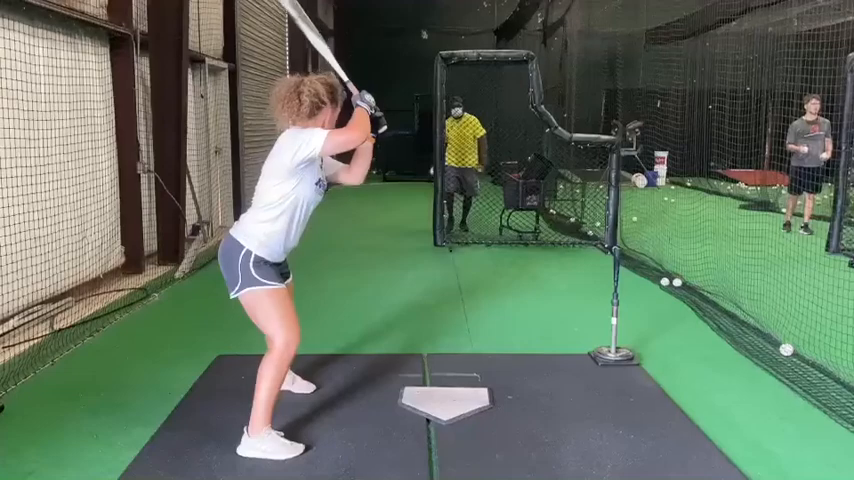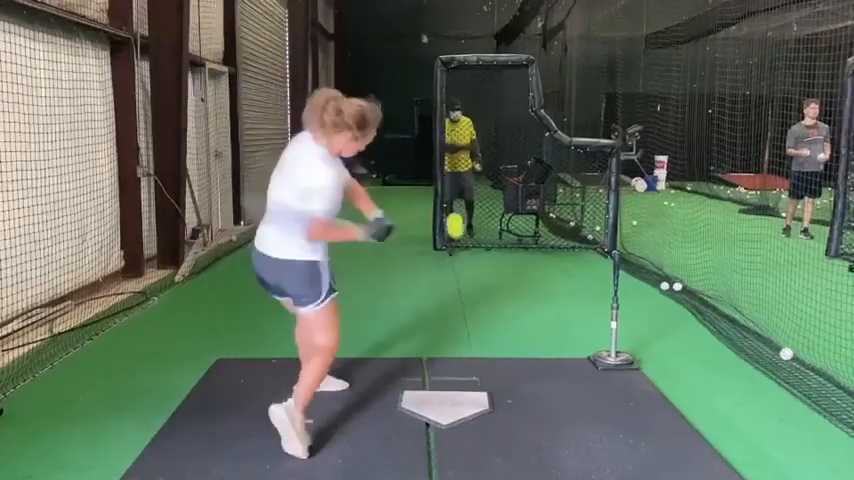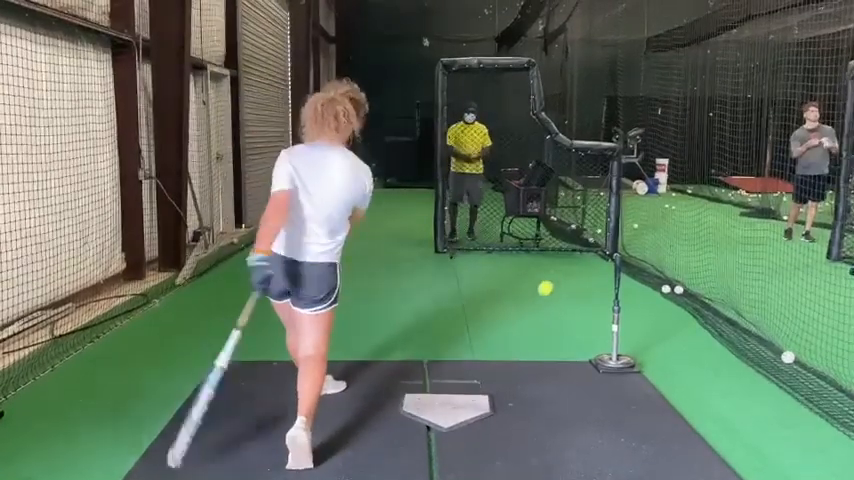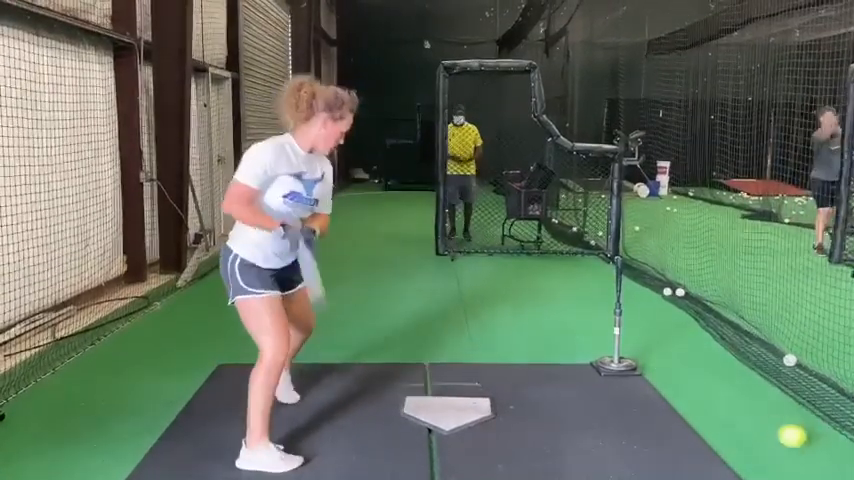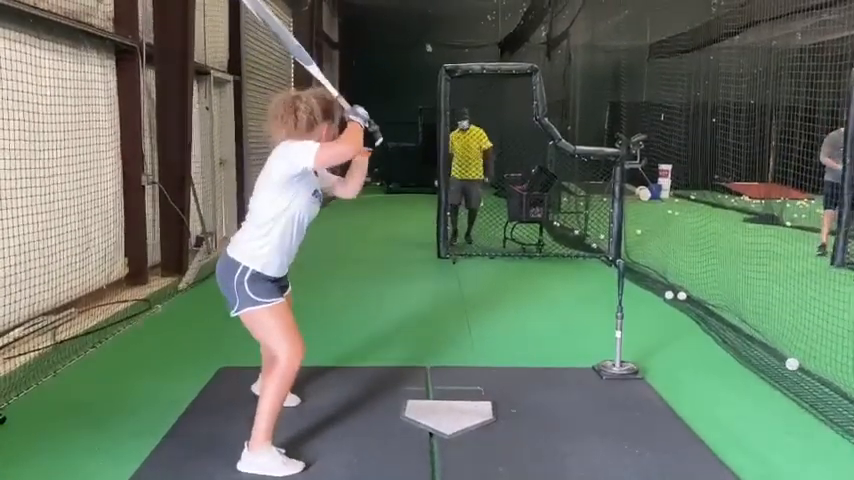
dt=1s
person 1, frame 1
left shoulder: (314, 154)
right shoulder: (299, 139)
left elbow: (353, 176)
right elbow: (354, 135)
left wrist: (370, 134)
right wrist: (363, 107)
left hip: (268, 253)
right hip: (248, 254)
left knee: (282, 325)
right knee: (285, 338)
left ankle: (281, 374)
right ankle: (257, 435)
person 1, frame 2
left shoulder: (307, 142)
right shoulder: (310, 162)
left elbow: (349, 184)
right elbow: (314, 233)
left wrist: (373, 212)
right wrist: (363, 232)
left hip: (268, 256)
right hip: (299, 263)
left knee: (312, 322)
right knee: (324, 344)
left ankle: (315, 377)
right ankle: (294, 410)
person 1, frame 3
left shoulder: (291, 158)
right shoulder: (362, 173)
left elbow: (277, 208)
left wrist: (259, 255)
left hip: (277, 260)
right hip: (320, 269)
left knee: (297, 332)
right knee: (313, 352)
left ankle: (315, 382)
right ankle: (303, 426)
person 1, frame 4
left shoulder: (322, 166)
right shoulder: (268, 152)
left elbow: (321, 216)
right elbow: (233, 204)
left wrist: (311, 228)
right wrist: (281, 227)
left hip: (284, 261)
right hip: (248, 262)
left knee: (305, 324)
right knee: (274, 349)
left ankle: (278, 376)
right ankle: (255, 447)
person 1, frame 5
left shoulder: (310, 166)
right shoulder: (292, 153)
left elbow: (349, 189)
right elbow: (345, 149)
left wrist: (365, 147)
right wrist: (355, 121)
left hip: (268, 268)
right hip: (245, 271)
left knee: (278, 334)
right knee: (290, 353)
left ankle: (266, 383)
person 2, frame 1
left shoulder: (825, 123)
right shoulder: (796, 125)
left elbow: (828, 141)
right elbow: (788, 145)
left wrist: (828, 153)
right wrist: (798, 148)
left hip: (816, 165)
right hip: (798, 165)
left knee: (811, 195)
right knee: (794, 195)
left ankle: (805, 225)
right ankle: (787, 222)
person 2, frame 2
left shoulder: (824, 128)
right shoulder: (795, 129)
left elbow: (827, 145)
right elbow: (788, 150)
left wrist: (826, 155)
right wrist: (799, 152)
left hip: (816, 170)
right hip: (799, 170)
left knee: (810, 200)
right knee: (794, 200)
left ankle: (805, 229)
right ankle: (787, 226)
person 2, frame 3
left shoulder: (828, 130)
right shoulder: (798, 134)
left elbow: (836, 149)
right elbow: (794, 153)
left wrist: (831, 145)
right wrist: (807, 145)
left hip: (821, 173)
right hip: (803, 174)
left knee: (813, 204)
right knee: (797, 204)
left ankle: (806, 232)
right ankle: (789, 228)
person 2, frame 4
left shoulder: (841, 133)
right shoulder: (817, 136)
right elbow: (825, 135)
right wrist: (830, 125)
left hip: (837, 179)
right hip: (820, 179)
left knee: (835, 209)
right knee: (823, 210)
right ankle: (818, 243)
person 2, frame 5
right shoulder: (833, 136)
right elbow: (823, 158)
right wrist: (838, 166)
right hip: (833, 180)
right knee: (829, 212)
right ankle: (823, 243)
person 3, frame 1
left shoulder: (472, 120)
right shoulder: (447, 123)
left elbow: (482, 138)
right elbow: (444, 143)
left wrist: (483, 158)
left hip: (469, 165)
right hip: (451, 164)
left knee: (468, 195)
right knee: (448, 193)
left ankle: (463, 221)
right ankle: (450, 218)
person 3, frame 2
left shoulder: (467, 122)
right shoulder: (444, 126)
left elbow: (473, 140)
right elbow: (447, 148)
left wrist: (477, 159)
right wrist: (463, 147)
left hip: (466, 168)
right hip: (449, 170)
left knee: (469, 199)
right knee: (448, 200)
left ankle: (469, 224)
person 3, frame 3
left shoulder: (482, 129)
right shoulder: (454, 129)
left elbow: (487, 149)
right elbow: (449, 148)
left wrist: (479, 155)
right wrist: (461, 156)
left hip: (476, 171)
right hip: (457, 171)
left knee: (474, 203)
right knee: (453, 201)
left ankle: (471, 229)
right ankle: (453, 229)
person 3, frame 4
left shoulder: (473, 130)
right shoulder: (447, 130)
left elbow: (479, 147)
left wrist: (474, 157)
right wrist: (450, 156)
left hip: (469, 171)
right hip: (451, 172)
left knee: (468, 202)
right knee: (451, 202)
left ankle: (466, 229)
right ankle: (452, 228)
person 3, frame 5
left shoulder: (479, 133)
right shoulder: (453, 135)
left elbow: (489, 152)
left wrist: (489, 171)
left hip: (474, 177)
right hip: (456, 176)
left knee: (473, 208)
right knee: (453, 205)
left ankle: (468, 233)
right ankle: (454, 232)
